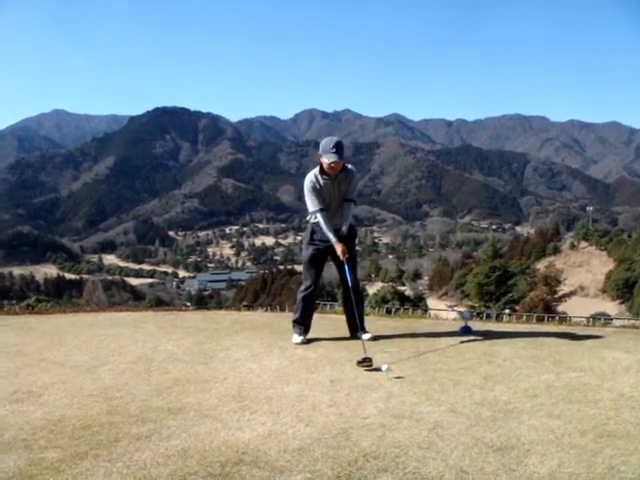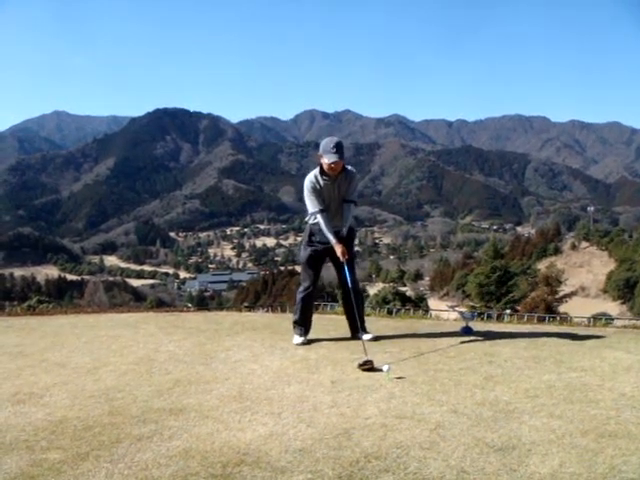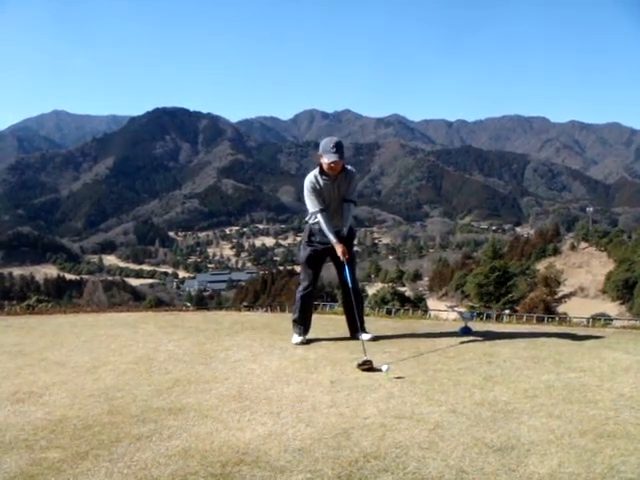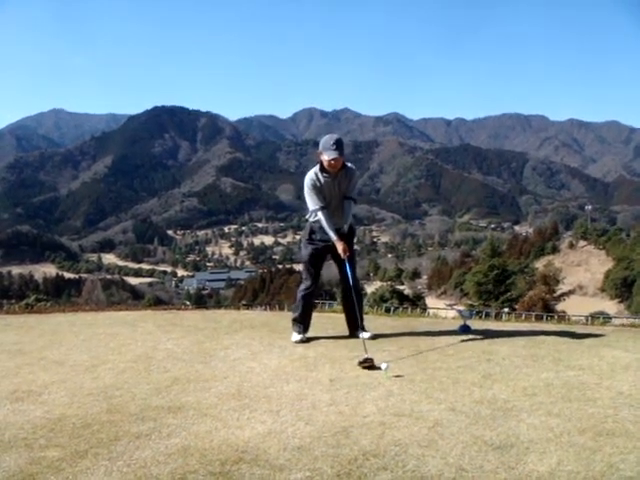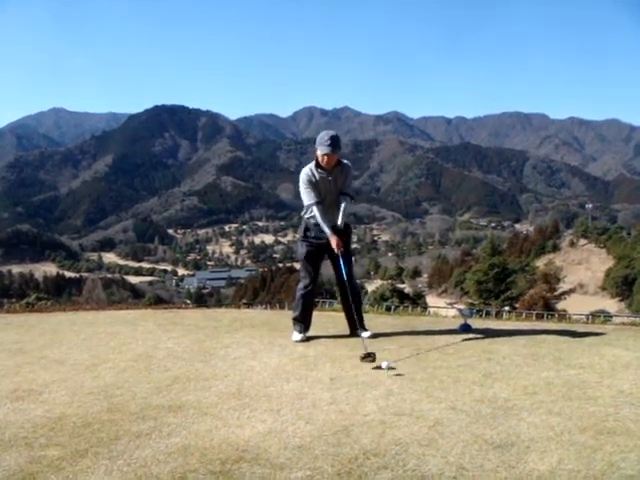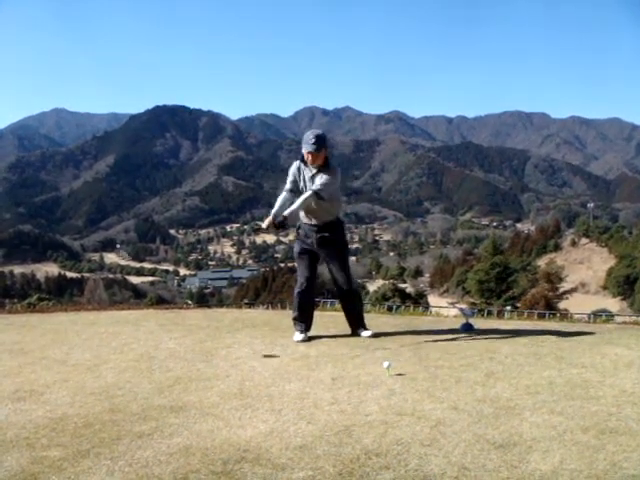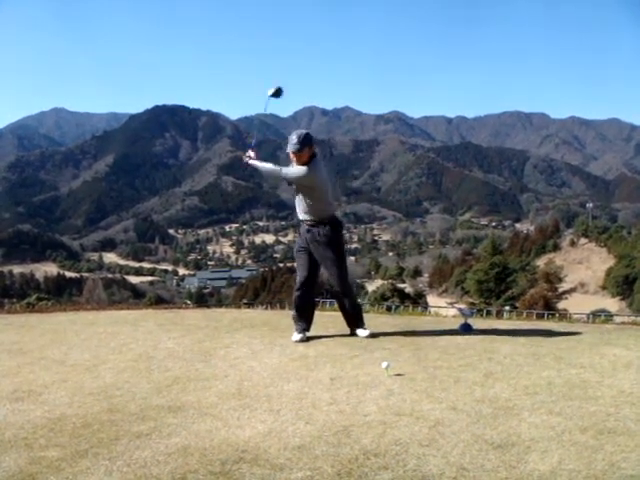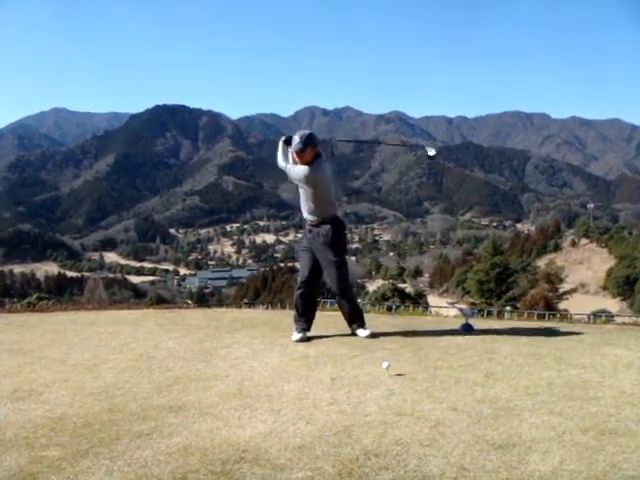
dt=0.3s
person 1, frame 1
left shoulder: (350, 174)
right shoulder: (311, 179)
left elbow: (348, 204)
right elbow: (319, 214)
left wrist: (342, 235)
right wrist: (335, 242)
left hip: (344, 232)
right hip: (318, 233)
left knee: (351, 282)
right knee: (309, 282)
left ankle: (357, 328)
right ankle: (300, 329)
person 1, frame 2
left shoulder: (350, 175)
right shoulder: (311, 180)
left elbow: (348, 206)
right elbow: (319, 215)
left wrist: (342, 236)
right wrist: (334, 243)
left hip: (343, 233)
right hip: (317, 234)
left knee: (350, 283)
right knee: (308, 284)
left ankle: (358, 328)
right ankle: (300, 330)
person 1, frame 3
left shoulder: (350, 175)
right shoulder: (311, 181)
left elbow: (348, 206)
right elbow: (320, 214)
left wrist: (343, 235)
right wrist: (335, 242)
left hip: (342, 233)
right hip: (317, 234)
left knee: (350, 282)
right knee: (307, 283)
left ankle: (357, 328)
right ankle: (299, 330)
person 1, frame 4
left shoulder: (350, 172)
right shoulder: (312, 178)
left elbow: (348, 203)
right elbow: (320, 212)
left wrist: (344, 232)
right wrist: (336, 240)
left hip: (343, 231)
right hip: (317, 232)
left knee: (350, 281)
right knee: (309, 281)
left ankle: (356, 326)
right ankle: (299, 328)
person 1, frame 5
left shoulder: (346, 169)
right shoulder: (307, 173)
left elbow: (345, 199)
right elbow: (314, 207)
left wrist: (338, 229)
right wrist: (329, 235)
left hip: (338, 229)
right hip: (312, 231)
left knee: (348, 280)
right knee: (307, 281)
left ankle: (357, 326)
right ankle: (300, 327)
person 1, frame 6
left shoulder: (332, 172)
right shoulder: (297, 168)
left elbow: (309, 196)
right elbow: (287, 194)
left wrist: (284, 216)
right wrist: (273, 215)
left hip: (331, 230)
right hip: (306, 230)
left knee: (344, 280)
right knee: (304, 282)
left ankle: (358, 325)
right ankle: (301, 327)
person 1, frame 7
left shoulder: (307, 172)
right shoulder: (305, 165)
left elbow: (277, 172)
right elbow: (280, 172)
left wrist: (253, 161)
right wrist: (257, 159)
left hip: (326, 230)
right hip: (307, 229)
left knee: (339, 279)
right knee: (303, 281)
left ankle: (357, 324)
right ankle: (301, 327)
person 1, frame 8
left shoulder: (309, 173)
right shoulder: (317, 164)
left elbow: (283, 165)
right elbow: (292, 166)
left wrist: (282, 145)
right wrist: (288, 147)
left hip: (328, 230)
right hip: (311, 229)
left knee: (338, 281)
right knee: (305, 281)
left ankle: (357, 324)
right ankle: (301, 327)
